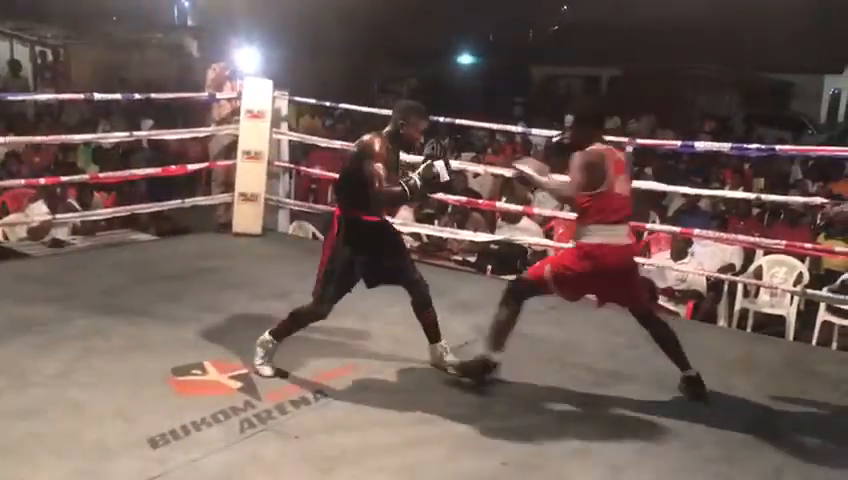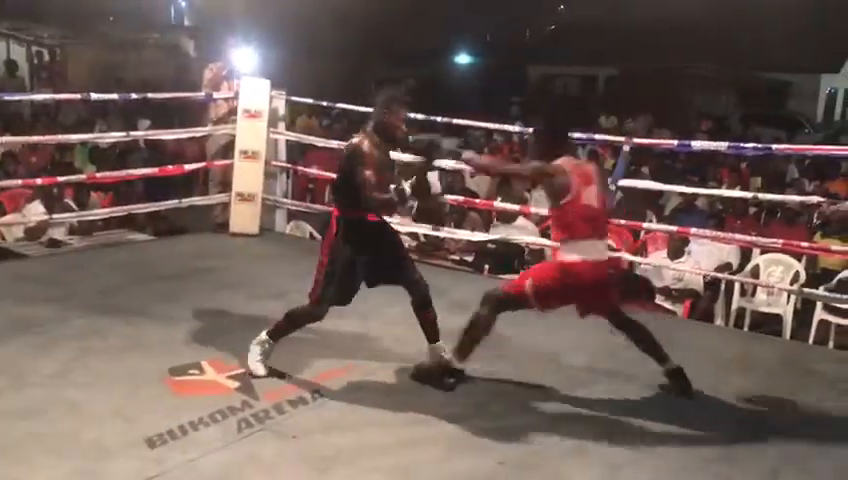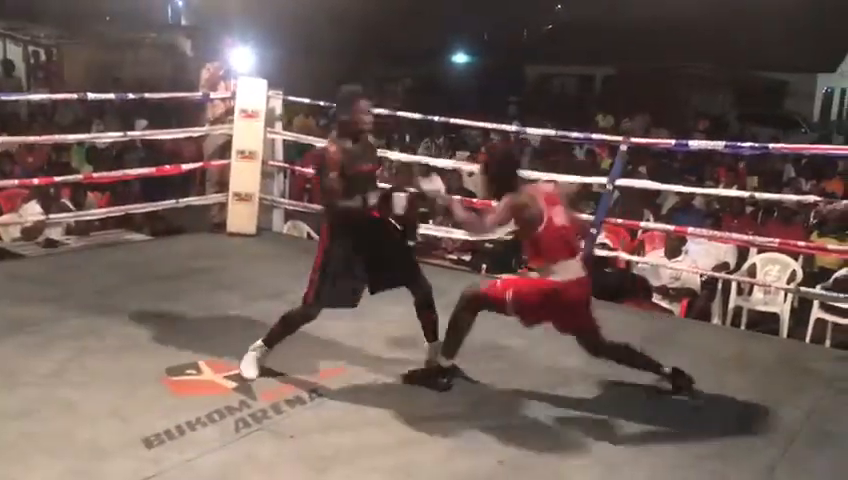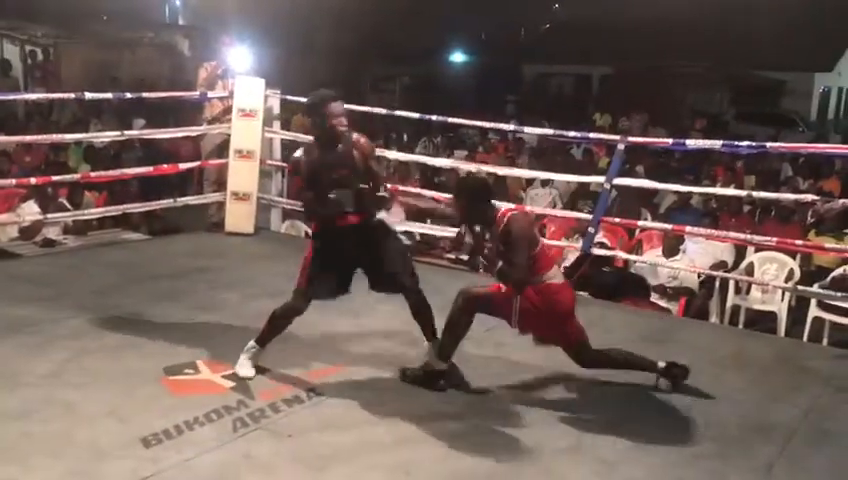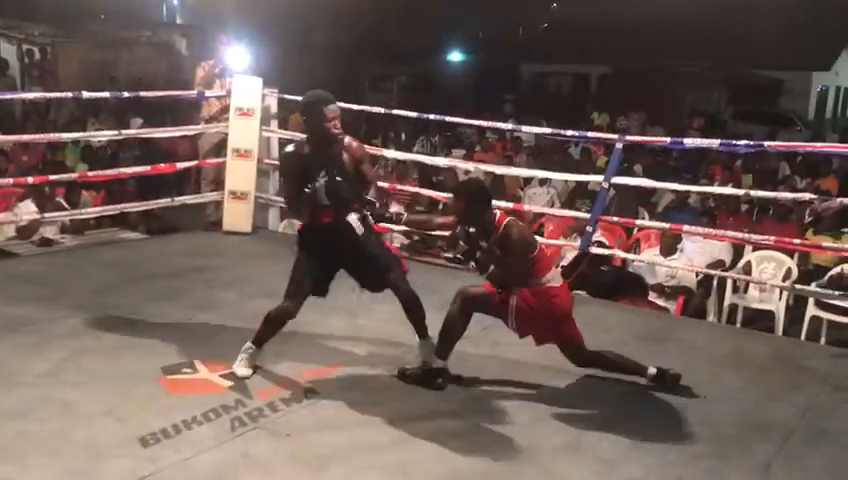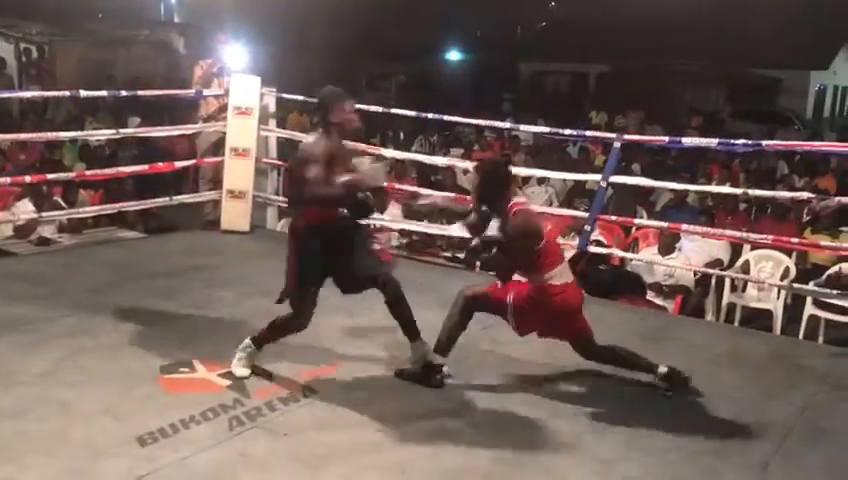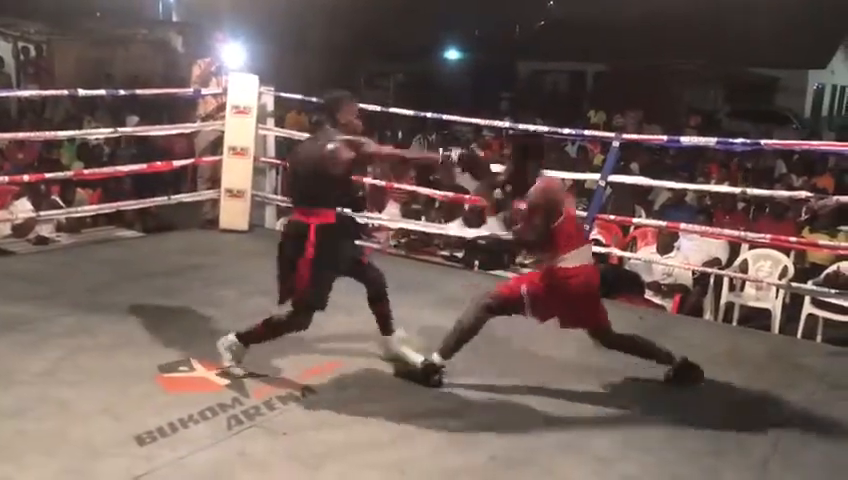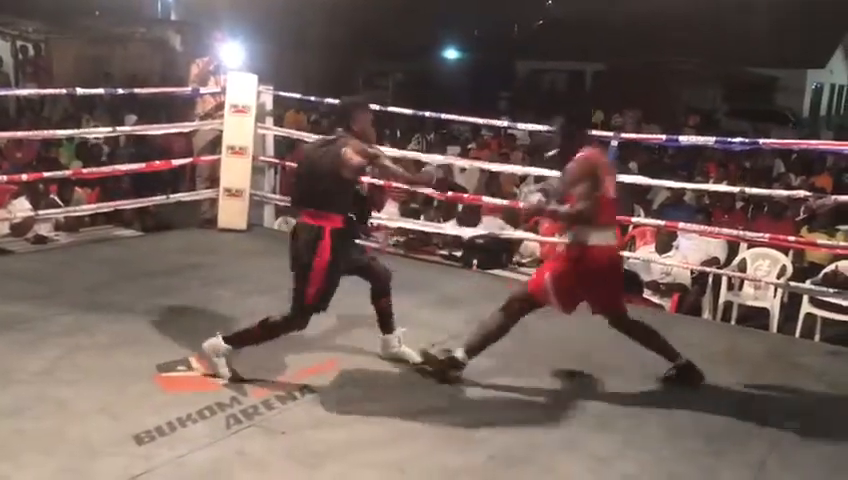
dt=0.1s
person 1, frame 1
left shoulder: (587, 157)
right shoulder: (618, 158)
left elbow: (569, 195)
left wrist: (533, 174)
left hip: (594, 251)
right hip: (623, 250)
left knee: (516, 290)
right knee: (645, 314)
left ankle: (488, 362)
right ankle: (690, 376)
person 1, frame 2
left shoulder: (553, 170)
right shoulder: (593, 171)
left elbow: (500, 168)
right elbow: (602, 216)
left wrist: (465, 156)
left hip: (572, 269)
right hip: (602, 265)
left knee: (493, 301)
right knee: (620, 321)
left ankle: (453, 366)
right ankle: (673, 371)
person 1, frame 3
left shoulder: (518, 202)
right shoulder: (549, 190)
left elbow: (480, 227)
right elbow: (577, 231)
left wrist: (451, 204)
left hip: (554, 288)
right hip: (577, 283)
left knee: (471, 298)
right knee: (597, 346)
left ankle: (443, 369)
right ankle: (668, 373)
person 1, frame 4
left shoulder: (514, 225)
right shoulder: (491, 219)
left elbow: (519, 280)
left wrist: (493, 261)
left hip: (547, 295)
right hip: (557, 293)
left knee: (468, 298)
right knee: (587, 356)
left ankle: (439, 369)
right ankle: (664, 369)
person 1, frame 5
left shoulder: (511, 231)
right shoulder: (484, 223)
left elbow: (508, 283)
right elbow: (437, 223)
left wrist: (481, 259)
right wrist: (402, 218)
left hip: (544, 298)
right hip: (552, 296)
left knee: (465, 299)
right knee: (581, 356)
left ankle: (434, 369)
right ankle: (655, 373)
person 1, frame 6
left shoulder: (518, 220)
right shoulder: (512, 209)
left elbow: (516, 266)
left hip: (549, 294)
right hip: (565, 291)
left knee: (467, 299)
right knee: (592, 351)
left ankle: (433, 365)
right ankle: (664, 372)
person 1, frame 7
left shoulder: (540, 193)
right shoulder: (551, 186)
left elbow: (532, 241)
left wrist: (512, 225)
left hip: (564, 277)
right hip: (585, 274)
left knee: (487, 305)
right knee: (607, 337)
left ankle: (434, 365)
right ankle: (679, 365)
person 1, frame 8
left shoulder: (581, 164)
right shoulder: (597, 159)
left elbow: (583, 213)
left wrist: (547, 207)
right wrist: (553, 192)
left hip: (587, 252)
right hip: (608, 254)
left knee: (515, 305)
right knee: (620, 320)
left ankle: (454, 360)
right ankle: (682, 364)
person 2, frame 1
left shoulder: (391, 148)
right shoulder: (373, 145)
left elbow: (392, 195)
right elbow: (381, 196)
left wrist: (427, 181)
right wrist: (419, 182)
left hip: (376, 227)
right hip: (351, 229)
left knee: (419, 288)
right knee: (321, 306)
left ankle: (439, 351)
right ankle: (268, 342)
person 2, frame 2
left shoulder: (379, 146)
right shoulder: (362, 147)
right elbow: (369, 199)
right wrist: (411, 190)
left hip: (374, 228)
right hip: (349, 230)
left knee: (418, 287)
right knee: (318, 306)
left ankle: (437, 351)
right ankle: (264, 343)
person 2, frame 3
left shoulder: (366, 144)
right shoulder: (332, 152)
right elbow: (333, 206)
left wrist: (396, 206)
right wrist: (374, 203)
left hip: (375, 226)
right hip: (344, 232)
left knee: (422, 288)
right knee: (311, 308)
left ankle: (436, 351)
right ankle: (258, 350)
person 2, frame 4
left shoulder: (360, 144)
right shoulder: (306, 159)
left elbow: (378, 183)
right elbow: (310, 211)
left wrist: (372, 200)
right wrist: (334, 203)
left hip: (368, 228)
right hip: (331, 234)
left knee: (411, 289)
right knee: (298, 303)
left ankle: (436, 348)
right ankle: (253, 349)
person 2, frame 5
left shoulder: (351, 148)
right shoulder: (294, 155)
left elbow: (369, 184)
right elbow: (292, 205)
left wrist: (355, 208)
right wrist: (312, 195)
left hip: (353, 227)
right hip: (317, 234)
left knee: (401, 286)
right knee: (290, 306)
left ankle: (428, 348)
right ankle: (250, 350)
person 2, frame 6
left shoulder: (337, 146)
right shoulder: (314, 148)
right elbow: (309, 195)
left wrist: (360, 194)
right wrist: (350, 183)
left hip: (339, 228)
right hip: (313, 233)
left knee: (389, 285)
right knee: (299, 317)
left ankle: (419, 349)
right ankle: (248, 349)
person 2, frame 7
left shoulder: (308, 146)
right shoulder: (344, 146)
right elbow: (397, 156)
left wrist: (347, 194)
right wrist: (439, 158)
left hip: (325, 229)
right hip: (314, 234)
left knee: (375, 279)
right knee: (300, 317)
left ankle: (391, 343)
right ankle: (234, 343)
person 2, frame 8
left shoulder: (314, 149)
right shoulder: (358, 150)
left elbow: (298, 198)
right elbow: (404, 177)
right wrist: (430, 176)
left hip: (318, 229)
right hip: (324, 237)
left knee: (381, 275)
right knee: (297, 319)
left ankle: (391, 342)
right ankle: (221, 345)
person 3, frame 1
right shoulder: (216, 69)
right elbow: (210, 89)
right wrist: (225, 70)
right hip: (221, 128)
right knee: (220, 174)
right ankle: (222, 217)
person 3, frame 2
right shoulder: (213, 68)
right elbow: (207, 88)
right wrist: (222, 69)
right hip: (218, 127)
right knee: (218, 174)
right ankle: (219, 217)
person 3, frame 3
right shoulder: (210, 68)
right elbow: (204, 89)
right wrist: (219, 69)
right hip: (215, 127)
right knee: (215, 174)
right ankle: (216, 217)
person 3, frame 4
right shoulder: (207, 67)
right elbow: (201, 88)
right wrist: (217, 68)
right hip: (213, 126)
right knee: (212, 174)
right ankle: (214, 217)
person 3, frame 5
right shoulder: (205, 67)
right elbow: (199, 88)
right wrist: (215, 67)
right hip: (210, 125)
right knee: (210, 173)
right ankle: (211, 216)
person 3, frame 6
right shoulder: (203, 65)
right elbow: (197, 86)
right wrist: (213, 65)
right hip: (208, 124)
right knee: (208, 172)
right ankle: (210, 215)
person 3, frame 7
right shoulder: (201, 64)
right elbow: (195, 85)
right wrist: (211, 64)
right hip: (207, 123)
right knee: (206, 171)
right ankle: (208, 214)
person 3, frame 8
right shoulder: (199, 63)
right elbow: (194, 85)
right wrist: (210, 63)
right hip: (205, 122)
right knee: (205, 171)
right ankle: (206, 214)
